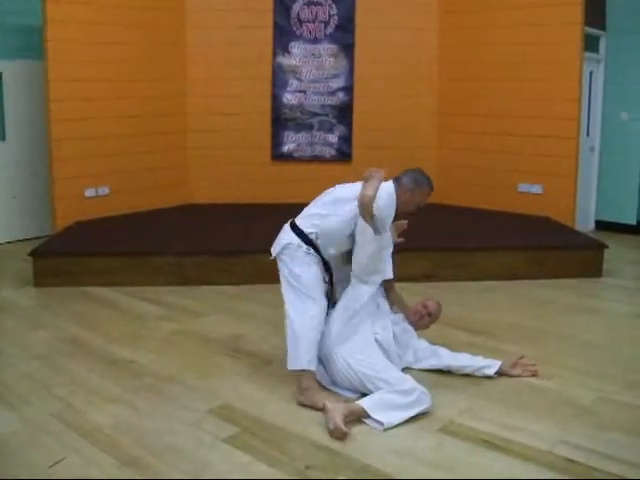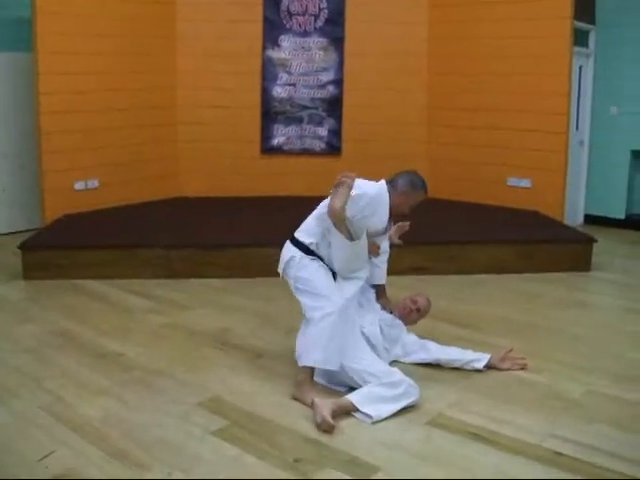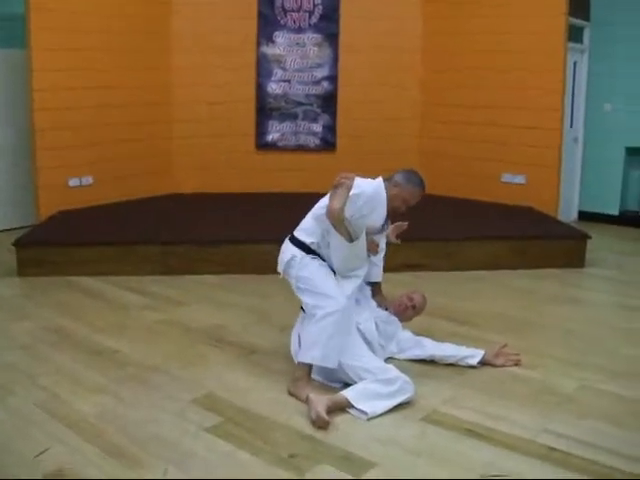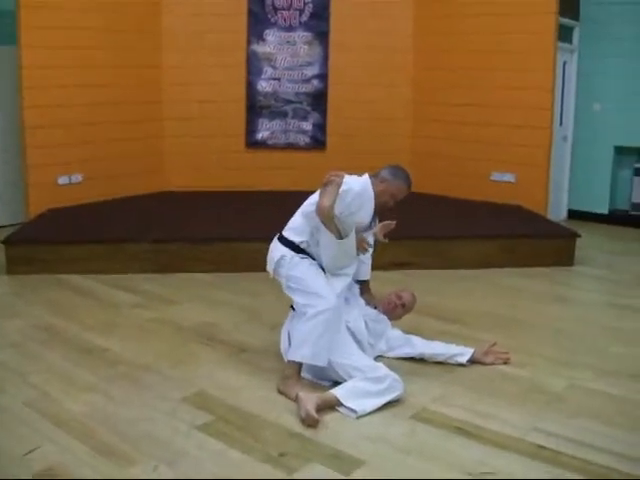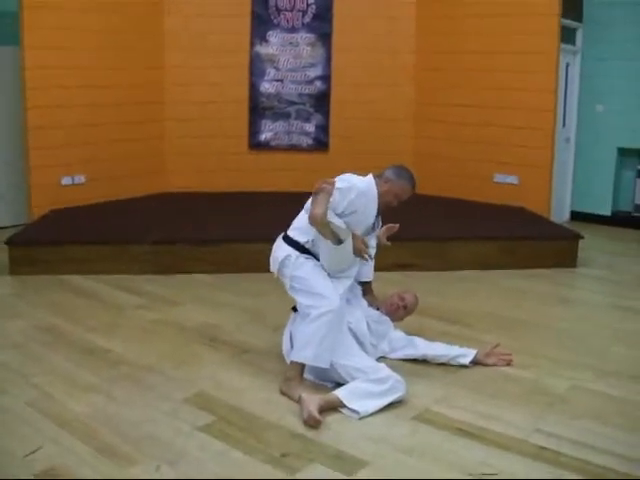
dt=0.4s
person 1, frame 1
left shoulder: (384, 199)
right shoulder: (381, 199)
right elbow: (335, 229)
right wrist: (335, 259)
left hip: (317, 250)
right hip: (299, 247)
left knee: (333, 303)
right knee: (310, 308)
right ankle: (306, 386)
person 1, frame 2
left shoulder: (383, 211)
right shoulder: (368, 194)
left elbow: (376, 255)
right elbow: (327, 216)
left wrist: (382, 296)
right wrist: (358, 239)
left hip: (326, 259)
right hip: (304, 257)
right knee: (331, 306)
right ankle: (303, 383)
person 1, frame 3
left shoulder: (380, 209)
right shoulder: (366, 191)
left elbow: (374, 252)
right elbow: (326, 215)
left wrist: (377, 293)
right wrist: (357, 238)
left hip: (325, 258)
right hip: (303, 255)
right knee: (333, 305)
right ankle: (300, 379)
person 1, frame 4
left shoulder: (369, 209)
right shoulder: (354, 188)
left elbow: (362, 250)
right elbow: (315, 212)
left wrist: (365, 291)
right wrist: (349, 235)
left hip: (314, 257)
right hip: (292, 255)
right knee: (324, 304)
right ankle: (290, 377)
person 1, frame 5
left shoulder: (373, 209)
right shoulder: (357, 187)
left elbow: (366, 250)
right elbow: (316, 209)
left wrist: (368, 291)
right wrist: (349, 237)
left hip: (315, 257)
right hip: (296, 255)
right knee: (327, 305)
right ankle: (292, 378)
person 2, frame 1
left shoulder: (414, 344)
right shoulder: (381, 302)
left elbow: (449, 358)
right elbow: (368, 271)
left wrist: (500, 367)
left knee: (420, 398)
left ankle: (344, 410)
person 2, frame 2
left shoulder: (401, 338)
right shoulder: (367, 297)
left elbow: (437, 352)
left wrist: (490, 360)
left knee: (407, 390)
left ankle: (334, 405)
person 2, frame 3
left shoulder: (396, 334)
right shoulder: (364, 296)
left elbow: (432, 348)
left wrist: (483, 356)
left knee: (402, 386)
left ankle: (328, 401)
person 2, frame 4
left shoulder: (386, 333)
right shoulder: (351, 294)
left elbow: (422, 346)
left wrist: (473, 354)
left knee: (391, 385)
left ankle: (317, 400)
person 2, frame 5
left shoulder: (388, 334)
right shoulder: (354, 295)
left elbow: (424, 348)
left wrist: (476, 356)
left knee: (393, 386)
left ankle: (319, 401)
